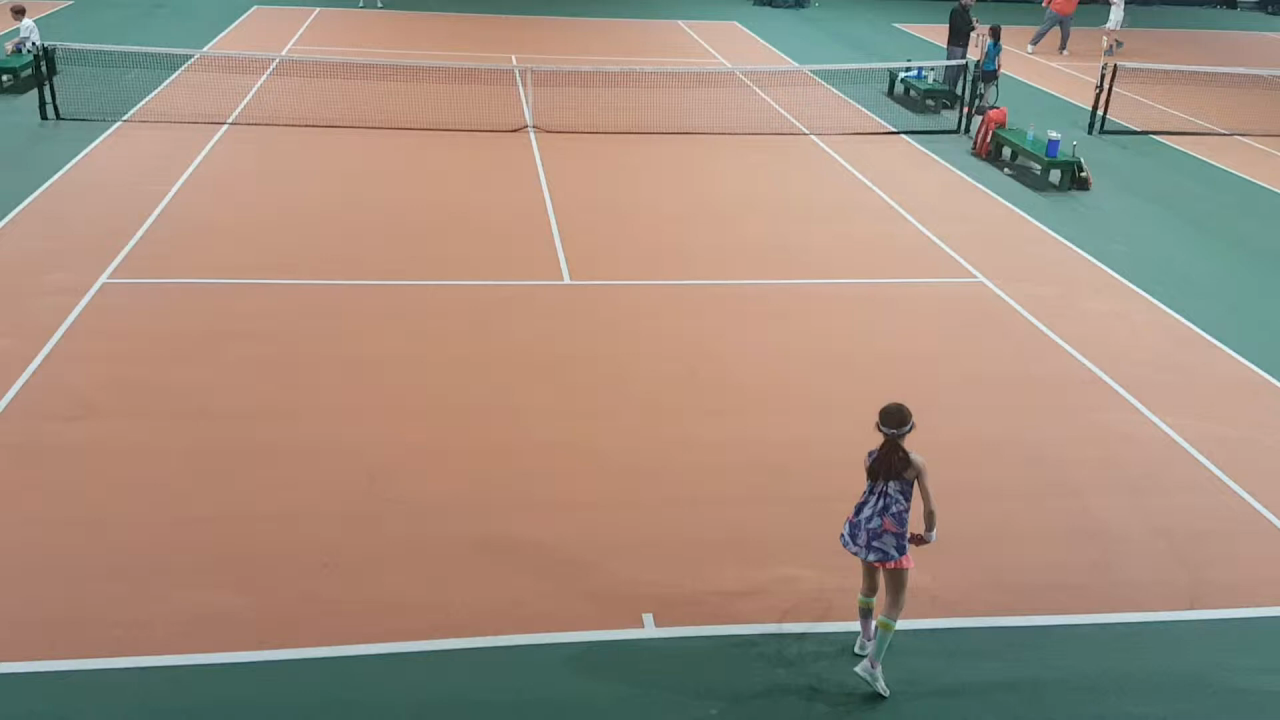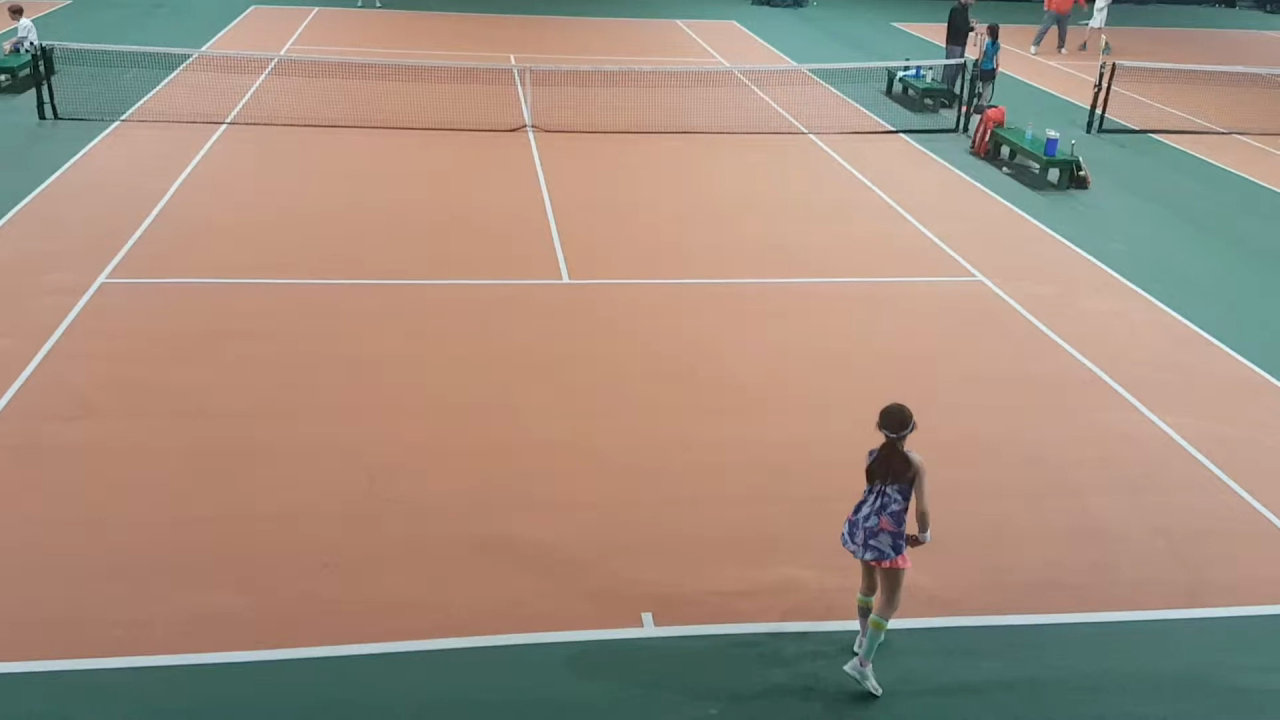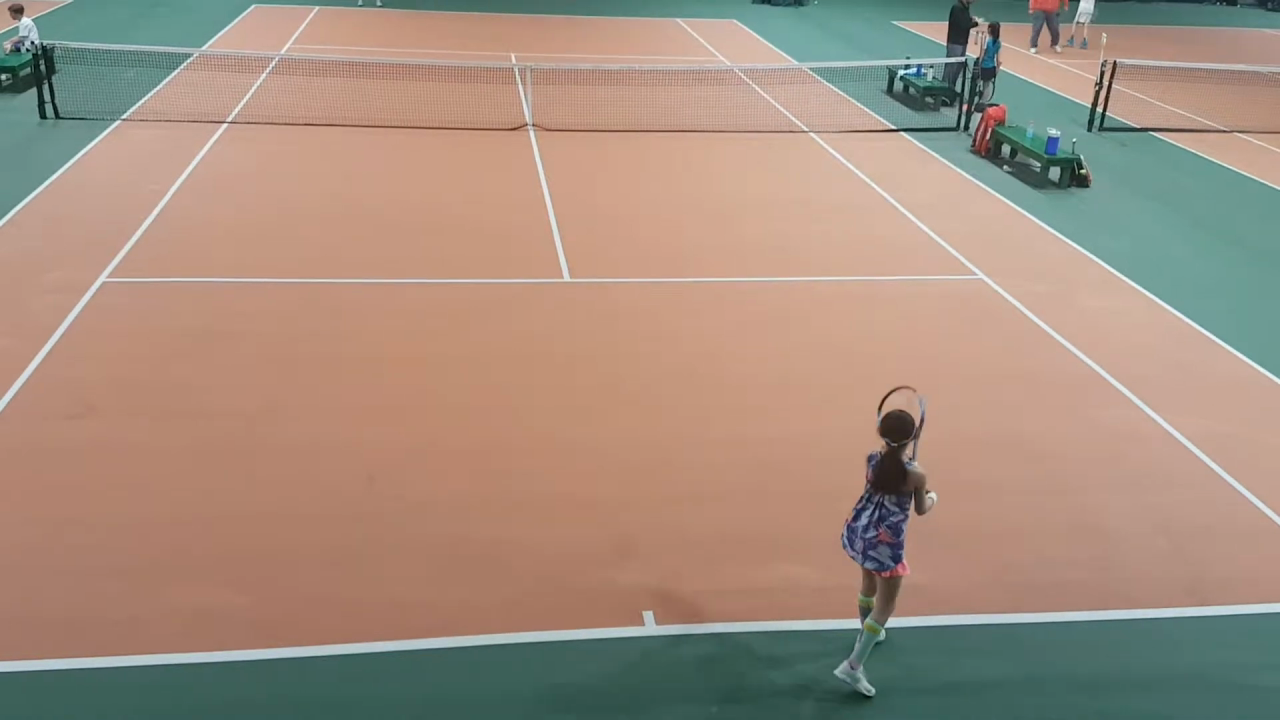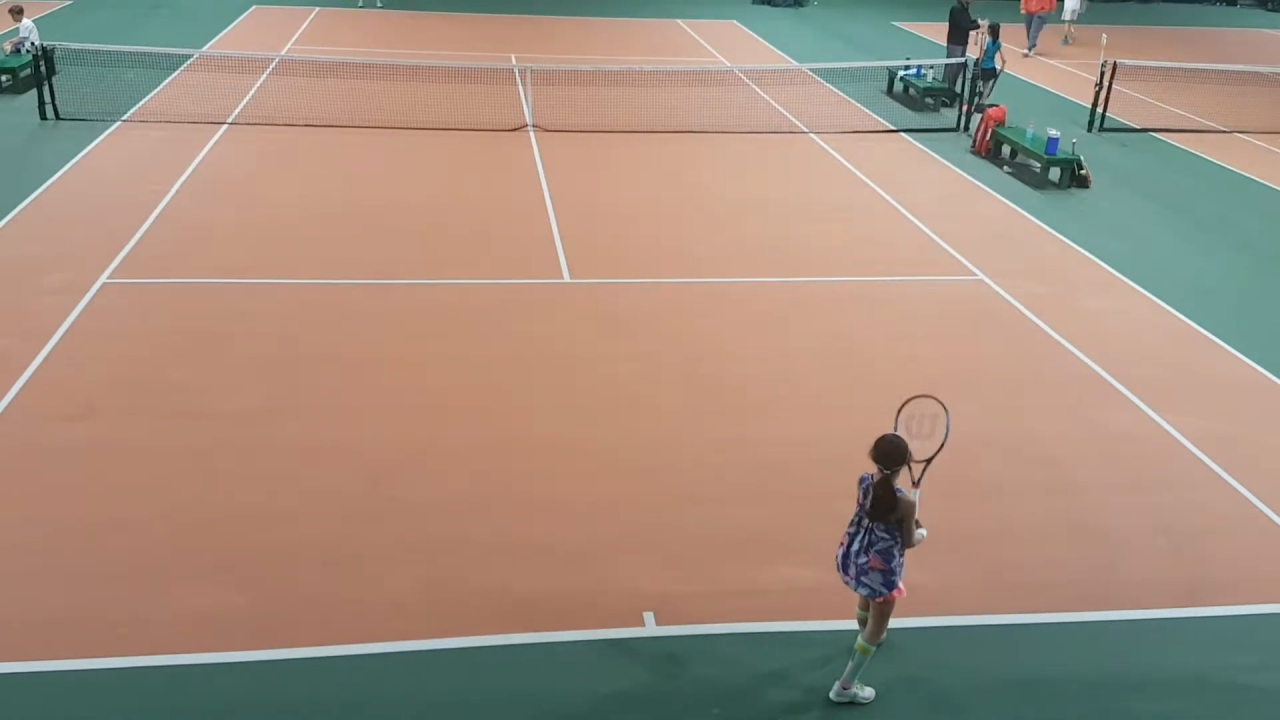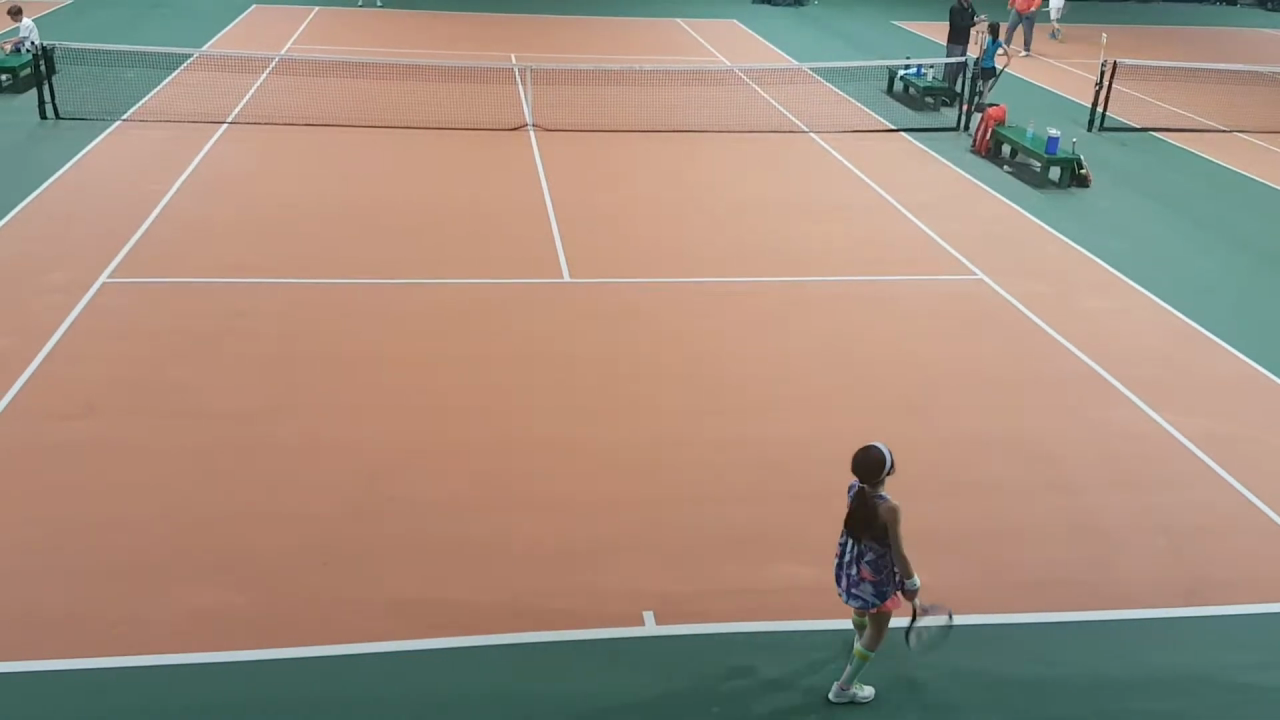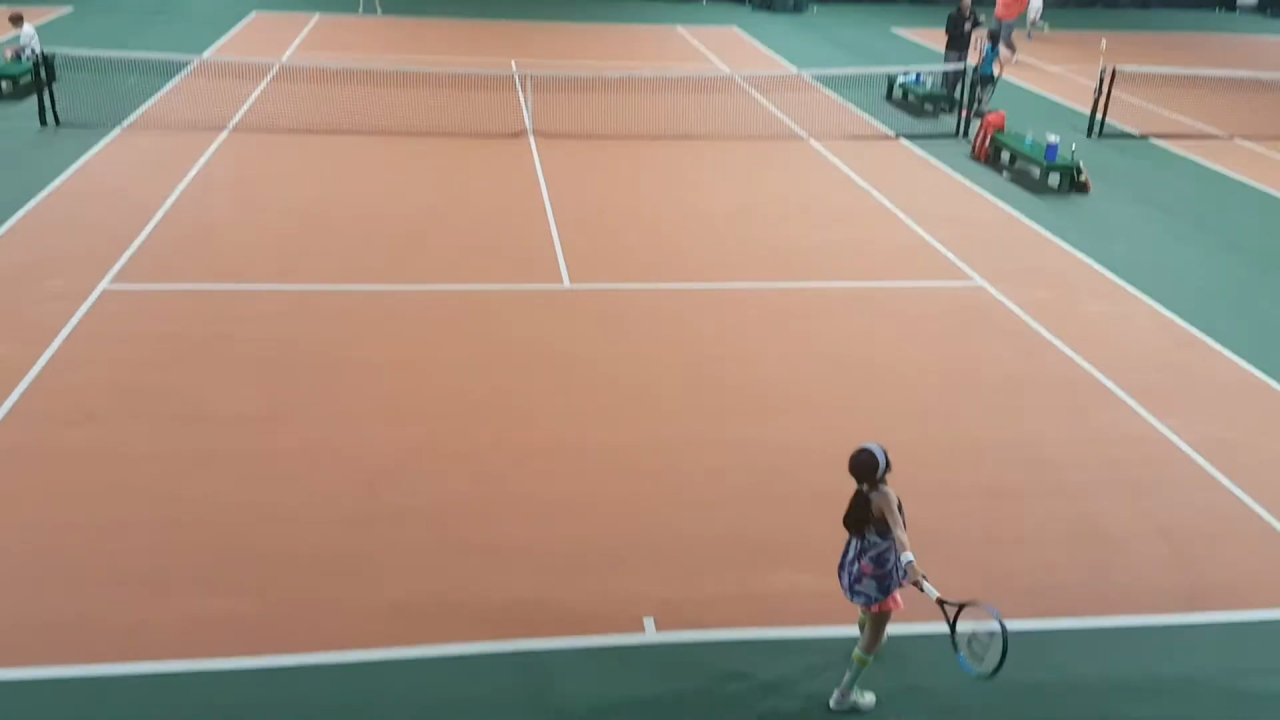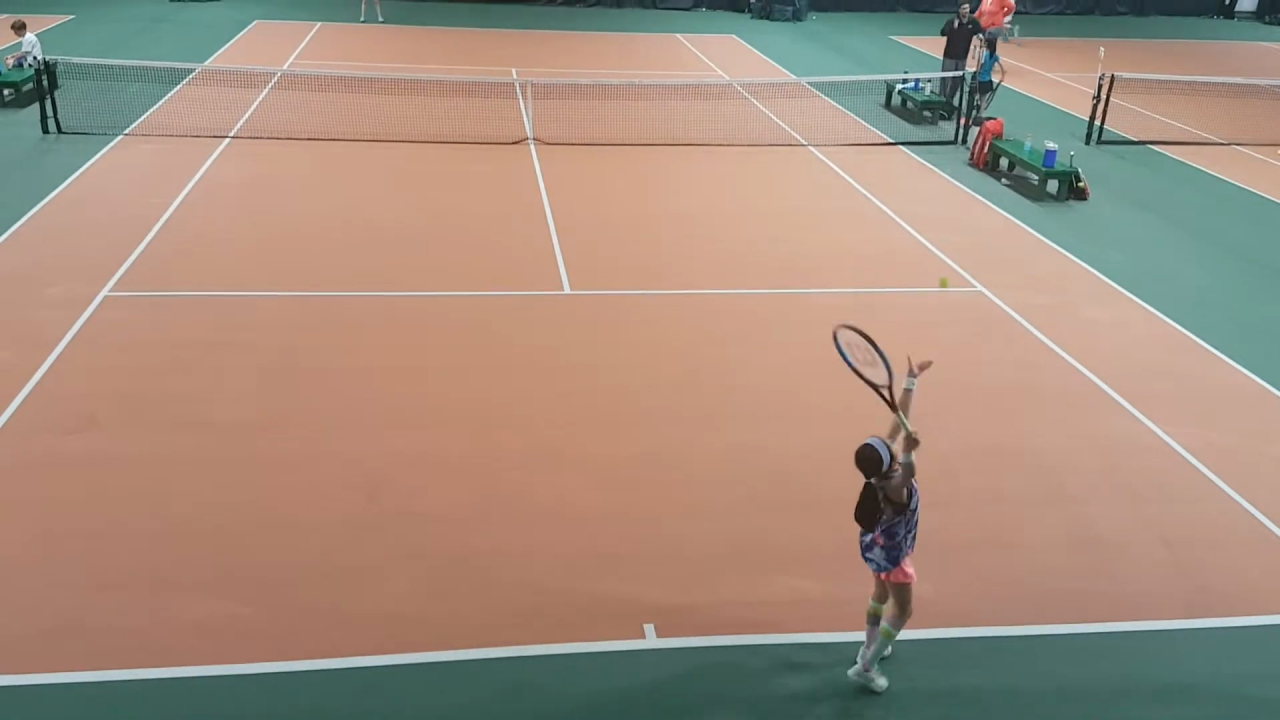
dt=0.4s
person 1, frame 1
left shoulder: (871, 458)
right shoulder: (915, 463)
right elbow: (929, 507)
right wrist: (929, 534)
left hip: (861, 527)
right hip: (888, 535)
left knee: (869, 584)
right knee: (895, 601)
left ankle: (866, 638)
right ankle: (873, 663)
person 1, frame 2
left shoulder: (872, 456)
right shoulder: (914, 462)
right elbow: (921, 508)
right wrist: (923, 535)
left hip: (860, 525)
right hip: (886, 534)
left knee: (868, 583)
right knee: (889, 600)
left ankle: (866, 636)
right ankle: (862, 662)
person 1, frame 3
left shoulder: (872, 460)
right shoulder: (916, 475)
right elbow: (921, 510)
right wrist: (932, 497)
left hip: (858, 531)
right hip: (885, 541)
left knee: (869, 584)
right knee: (884, 606)
left ankle: (868, 633)
right ankle: (853, 666)
person 1, frame 4
left shoulder: (864, 481)
right shoulder: (906, 502)
right elbow: (908, 542)
right wrist: (921, 533)
left hip: (852, 555)
right hip: (880, 566)
left knee: (867, 599)
right knee: (877, 626)
left ankle: (864, 636)
right ankle: (845, 686)
person 1, frame 5
left shoulder: (854, 490)
right shoulder: (889, 509)
right elbow: (898, 554)
right wrist: (912, 583)
left hip: (849, 568)
right hip: (874, 577)
left knee: (861, 607)
right knee: (877, 633)
left ankle: (861, 638)
right ankle: (844, 687)
person 1, frame 6
left shoulder: (864, 492)
right shoulder: (884, 497)
right elbow: (898, 533)
right wrist: (910, 565)
left hip: (855, 568)
right hip: (877, 576)
left knee: (870, 611)
right knee: (874, 633)
left ankle: (869, 642)
right ankle: (845, 694)
person 1, frame 7
left shoulder: (882, 473)
right shoulder: (894, 487)
left elbow: (899, 420)
right elbow: (909, 473)
left wrist: (910, 382)
right wrist: (908, 453)
left hip: (879, 545)
right hip: (891, 553)
left knee: (881, 595)
right knee: (902, 610)
left ankle: (869, 649)
right ankle: (865, 668)
